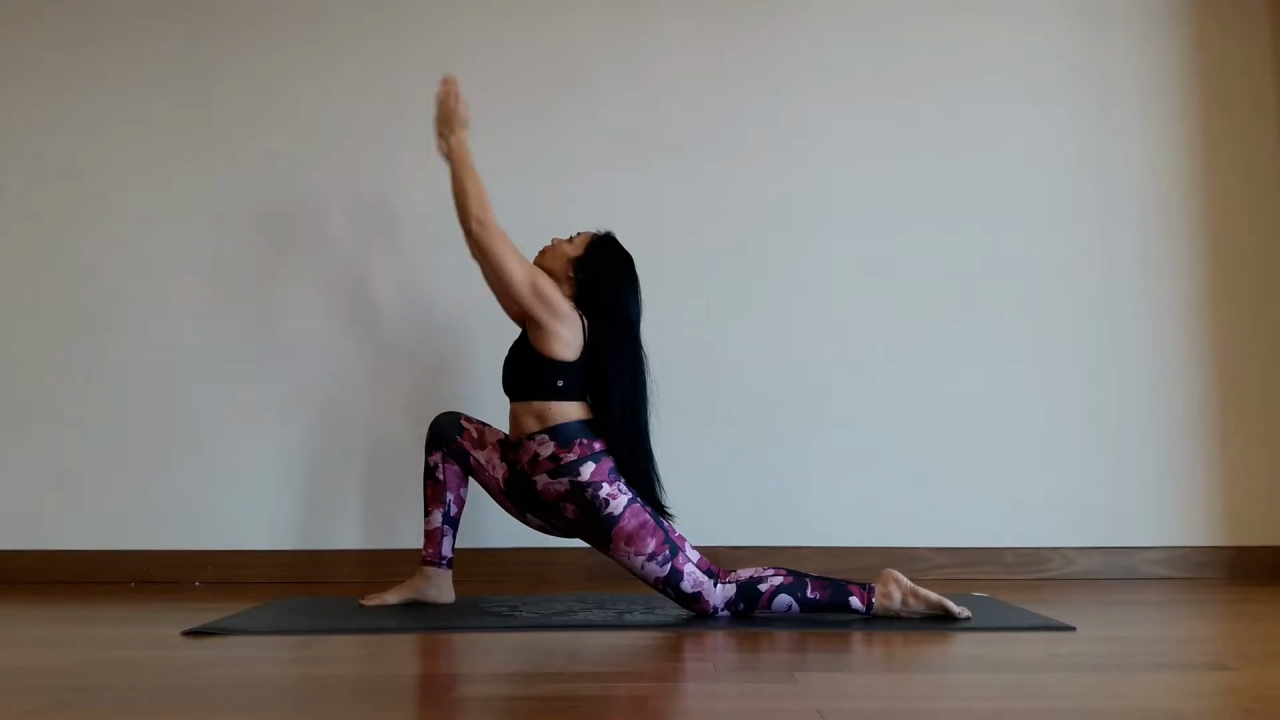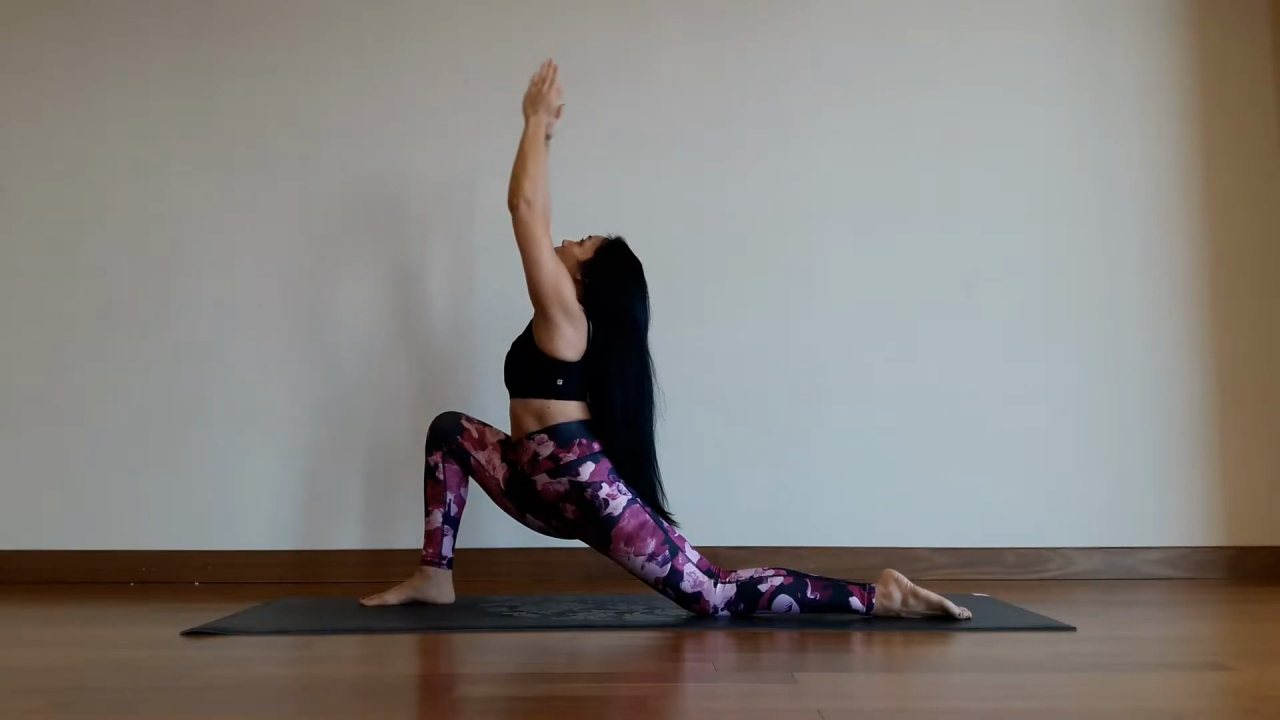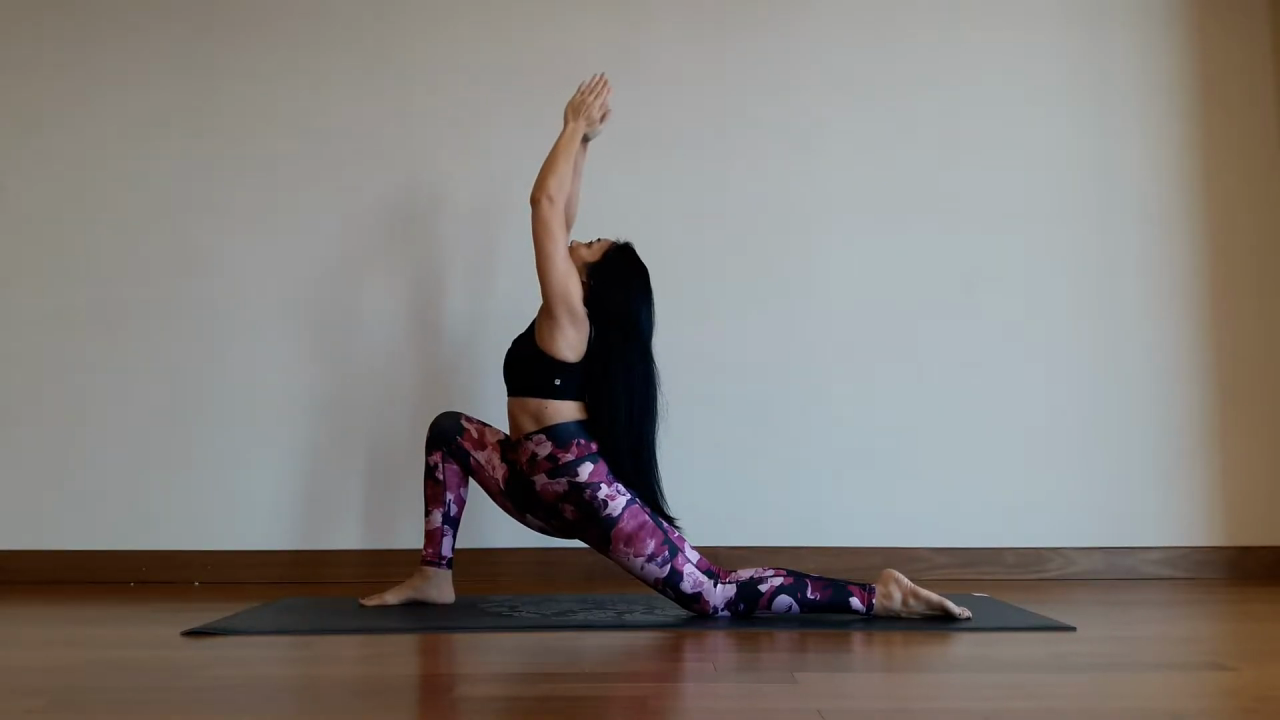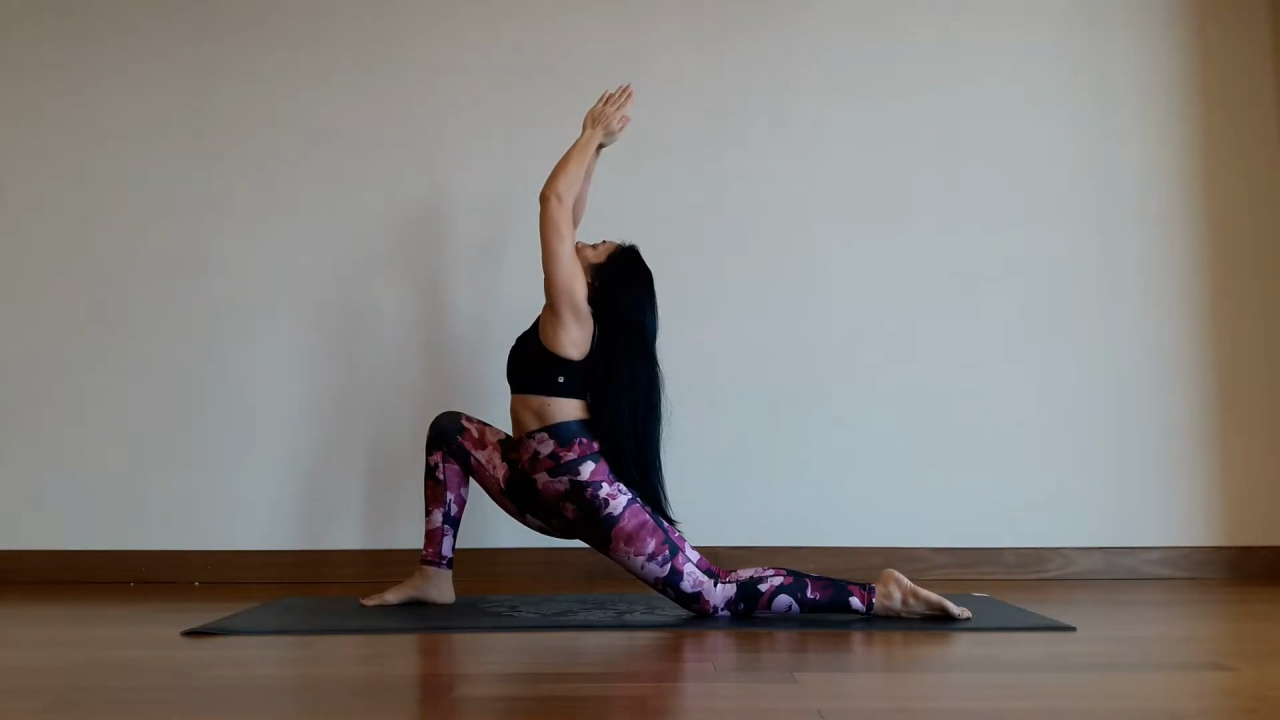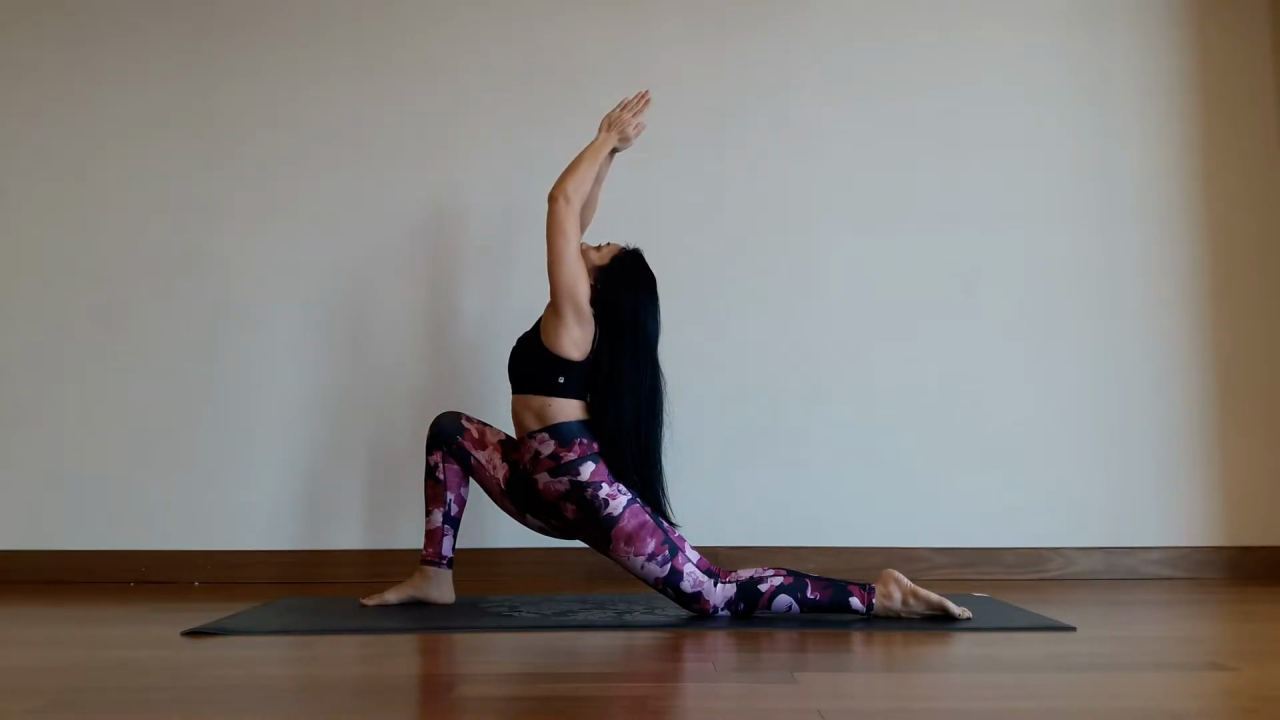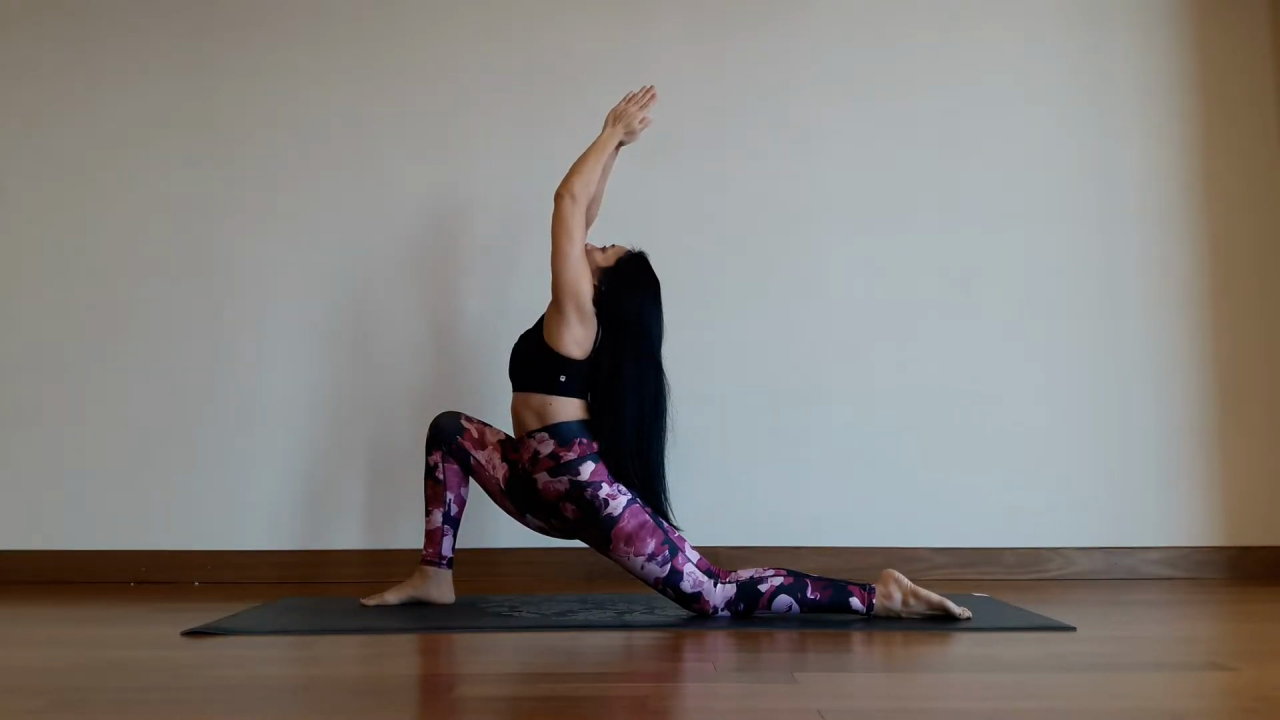
dt=0.5s
person 1, frame 1
left shoulder: (552, 310)
right shoulder: (545, 317)
left elbow: (481, 224)
right elbow: (483, 244)
left wrist: (458, 139)
right wrist: (454, 151)
left hip: (583, 484)
right hip: (551, 484)
left knee: (713, 594)
right knee: (449, 430)
left ankle: (880, 596)
right ankle: (434, 577)
person 1, frame 2
left shoulder: (563, 311)
right shoulder: (566, 317)
left elbow: (523, 206)
right elbow: (532, 214)
left wrist: (537, 123)
right wrist: (541, 132)
left hip: (583, 484)
right hip: (550, 485)
left knee: (712, 594)
right knee: (449, 430)
left ankle: (878, 596)
right ankle: (435, 577)
person 1, frame 3
left shoulder: (568, 311)
right shoulder: (571, 319)
left elbow: (544, 204)
right elbow: (559, 217)
left wrist: (575, 129)
right wrist: (580, 140)
left hip: (582, 485)
right hip: (550, 488)
left knee: (713, 593)
right knee: (449, 431)
left ankle: (880, 598)
right ankle: (435, 576)
person 1, frame 4
left shoulder: (571, 310)
right shoulder: (573, 317)
left elbow: (553, 201)
right elbow: (565, 216)
left wrist: (594, 136)
right wrist: (595, 141)
left hip: (583, 484)
right hip: (549, 486)
left knee: (712, 593)
right knee: (449, 430)
left ankle: (878, 596)
right ankle: (434, 576)
person 1, frame 5
left shoulder: (574, 310)
right shoulder: (581, 318)
left elbow: (562, 201)
right elbow: (575, 218)
left wrist: (608, 140)
right wrist: (608, 148)
left hip: (583, 485)
right hip: (550, 486)
left knee: (713, 594)
right knee: (450, 431)
left ankle: (879, 596)
right ankle: (435, 575)
person 1, frame 6
left shoulder: (576, 311)
right shoulder: (579, 320)
left elbow: (568, 202)
right elbow: (578, 213)
left wrist: (614, 134)
right wrist: (615, 139)
left hip: (582, 485)
right hip: (550, 487)
left knee: (711, 594)
right knee: (449, 431)
left ankle: (879, 598)
right ankle: (434, 577)
